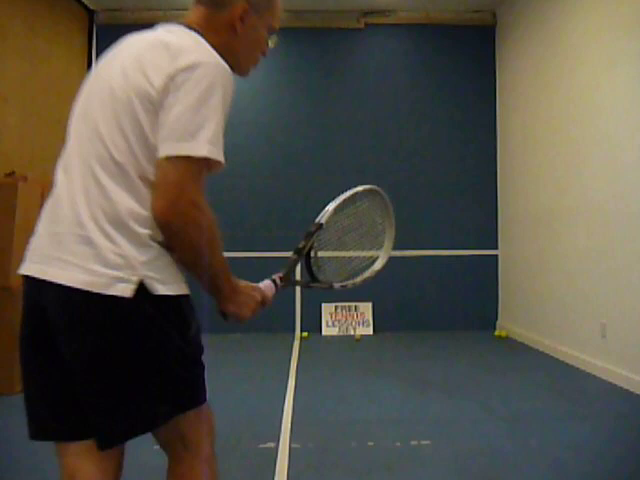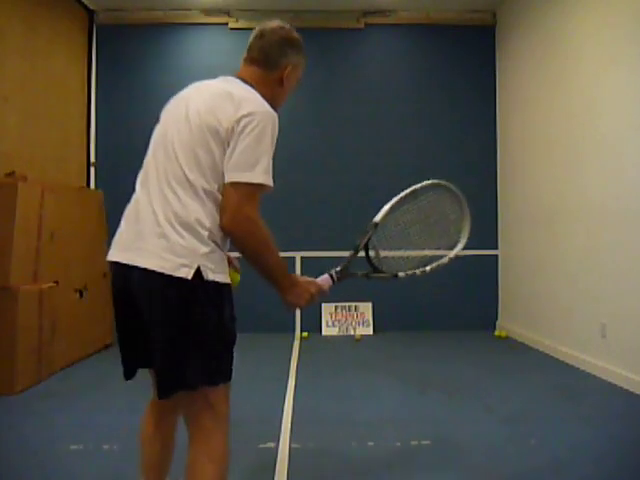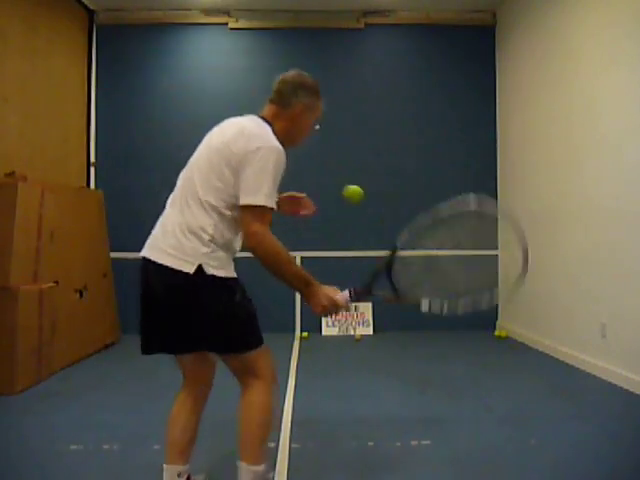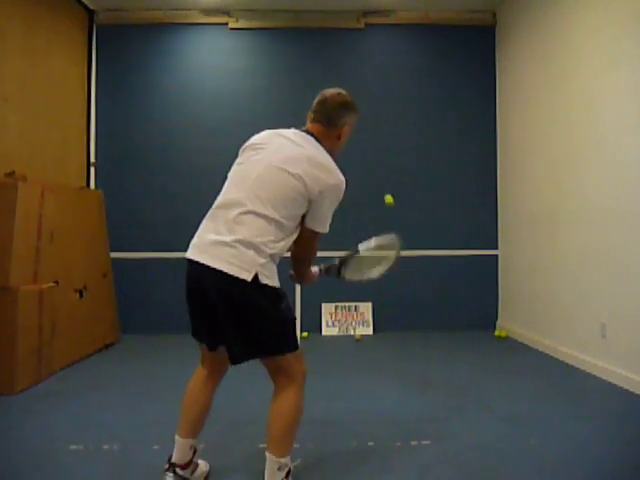
dt=0.5s
person 1, frame 1
left shoulder: (129, 50)
right shoulder: (203, 67)
right elbow: (175, 205)
right wrist: (227, 288)
left hip: (50, 274)
right hip: (121, 288)
person 1, frame 2
left shoulder: (189, 95)
right shoulder: (256, 112)
right elbow: (237, 218)
right wrist: (287, 283)
left hip: (131, 260)
right hip: (182, 273)
left knee: (169, 396)
right knee: (208, 420)
person 1, frame 3
left shoulder: (233, 127)
right shoulder: (267, 148)
right elbow: (256, 237)
left wrist: (274, 200)
right wrist: (311, 289)
left hip: (160, 261)
right hip: (197, 270)
left knee: (197, 380)
right knee: (259, 373)
person 1, frame 4
left shoulder: (263, 137)
right shoulder: (330, 178)
right elbow: (304, 247)
right wrist: (304, 273)
left hip: (201, 259)
right hip: (245, 275)
left knee: (212, 364)
right knee: (291, 376)
